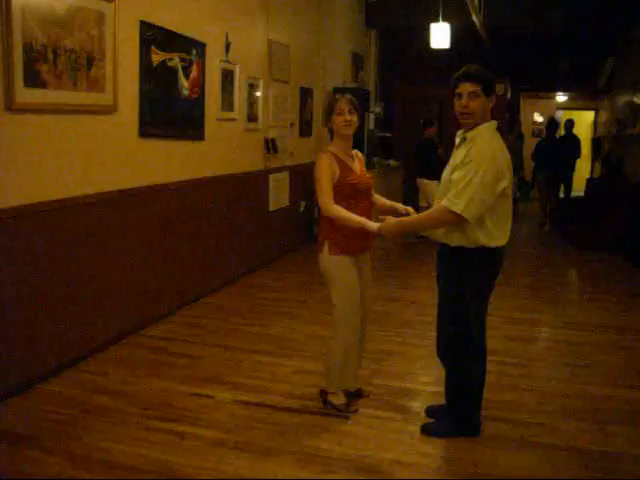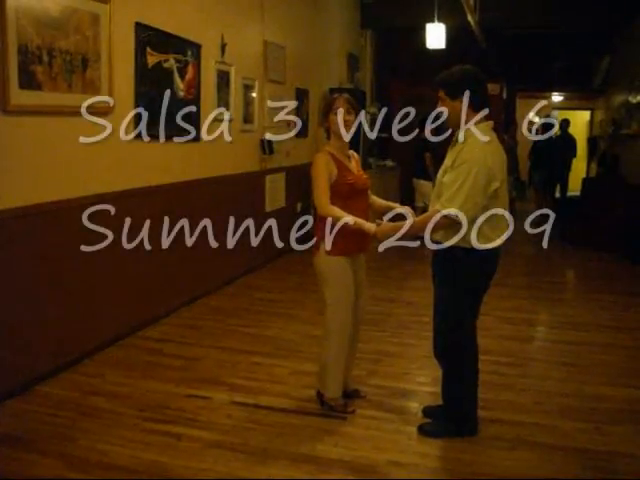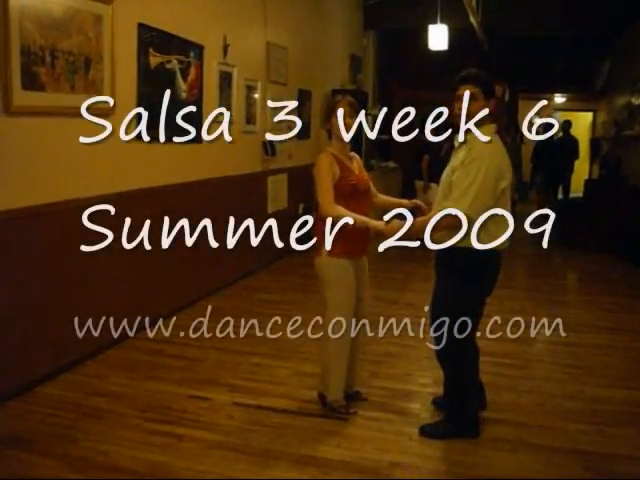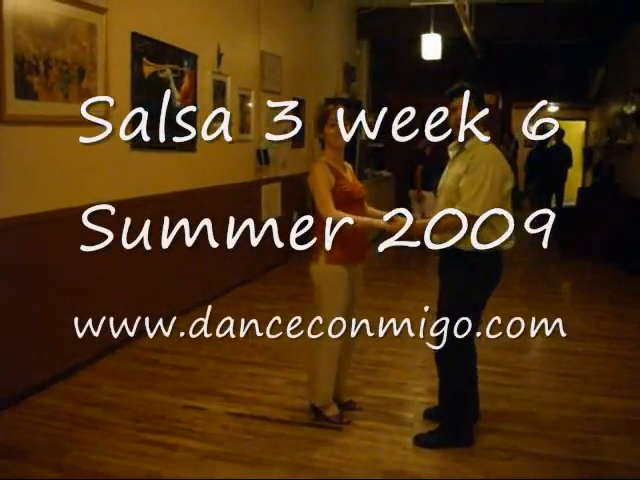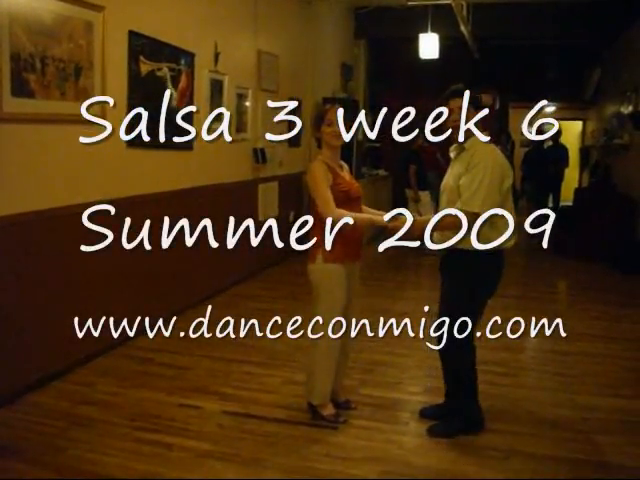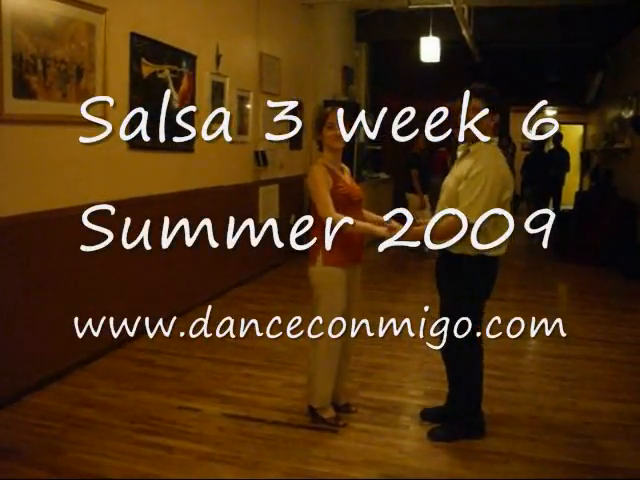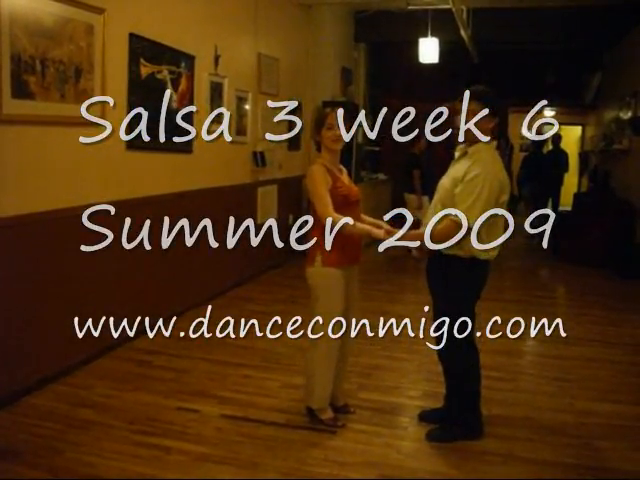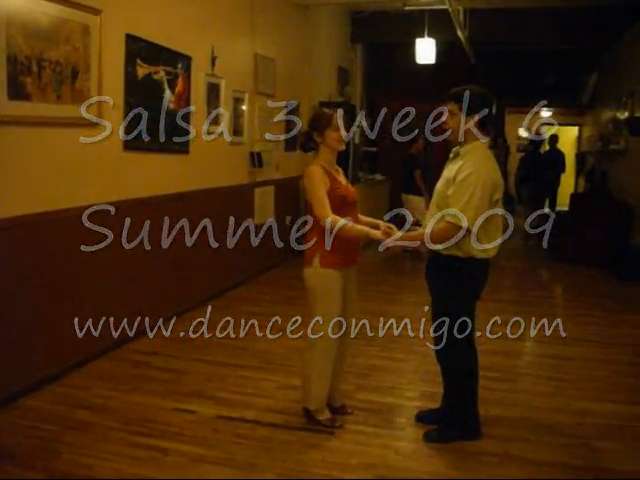
dt=0.5s
person 1, frame 1
left shoulder: (486, 151)
right shoulder: (468, 141)
left elbow: (454, 213)
left wrist: (401, 226)
right wrist: (414, 217)
left hip: (471, 258)
right hip: (459, 253)
left knee: (461, 339)
right knee: (455, 337)
left ankle: (464, 418)
right ankle: (458, 404)
person 1, frame 2
left shoulder: (477, 152)
right shoulder: (473, 141)
left elbow: (448, 216)
left wrist: (397, 229)
right wrist: (414, 222)
left hip: (466, 257)
right hip: (460, 253)
left knee: (454, 338)
right knee: (451, 335)
left ankle: (460, 419)
right ankle: (455, 405)
person 1, frame 3
left shoulder: (486, 153)
right shoulder: (469, 145)
left elbow: (457, 216)
left wrist: (408, 229)
right wrist: (425, 214)
left hip: (471, 259)
right hip: (460, 255)
left knee: (453, 337)
right knee: (451, 333)
left ankle: (463, 419)
right ankle: (469, 397)
person 1, frame 4
left shoulder: (486, 158)
right shoulder: (458, 152)
left elbow: (467, 217)
left wrist: (417, 228)
right wrist: (422, 223)
left hip: (475, 259)
right hip: (457, 256)
left knee: (452, 340)
right knee: (454, 337)
left ankle: (457, 427)
right ankle: (461, 406)
person 1, frame 5
left shoulder: (485, 157)
right shoulder: (461, 153)
left elbow: (466, 216)
left wrist: (417, 225)
right wrist: (425, 224)
left hip: (477, 259)
right hip: (460, 255)
left knee: (456, 337)
right knee: (451, 334)
left ankle: (468, 415)
right ankle: (457, 403)
person 1, frame 6
left shoulder: (488, 164)
right shoulder: (469, 154)
left elbow: (463, 223)
left wrist: (416, 233)
right wrist: (423, 230)
left hip: (471, 264)
right hip: (457, 259)
left knee: (462, 341)
right knee: (453, 339)
left ankle: (469, 419)
right ankle: (457, 406)
person 1, frame 7
left shoulder: (485, 168)
right shoulder: (465, 155)
left elbow: (458, 226)
left wrist: (409, 238)
right wrist: (423, 240)
left hip: (461, 265)
right hip: (447, 260)
left knee: (458, 343)
right knee: (448, 341)
left ankle: (467, 421)
right ankle: (454, 407)
person 1, frame 8
left shoulder: (477, 167)
right shoulder: (463, 157)
left elbow: (456, 227)
left wrist: (408, 238)
right wrist: (421, 235)
left hip: (461, 266)
right hip: (449, 262)
left knee: (456, 343)
right knee: (446, 341)
left ankle: (465, 422)
right ankle: (452, 408)
person 2, frame 1
left shoulder: (359, 156)
right shoulder: (326, 159)
left elbow: (370, 198)
right elbow: (328, 206)
left wrist: (396, 207)
right wrist: (369, 223)
left hip: (360, 248)
right hip: (336, 249)
left knee: (359, 317)
right knee: (347, 319)
left ankle: (347, 382)
right ankle: (332, 388)
person 2, frame 2
left shoulder: (354, 157)
right shoulder: (324, 159)
left elbow: (366, 198)
right elbow: (324, 207)
left wrist: (394, 207)
right wrist: (366, 226)
left hip: (355, 249)
right hip: (332, 249)
left knee: (353, 318)
right knee: (339, 320)
left ankle: (343, 381)
right ankle: (329, 390)
person 2, frame 3
left shoulder: (356, 159)
right shoulder: (326, 160)
left elbow: (372, 197)
right elbow: (328, 208)
left wrist: (405, 203)
right wrist: (374, 224)
left hip: (357, 251)
right hip: (334, 251)
left knee: (356, 319)
right knee: (339, 321)
left ankle: (347, 384)
right ankle: (331, 392)
person 2, frame 4
left shoulder: (348, 168)
right shoulder: (321, 169)
right elbow: (330, 214)
left wrist: (392, 217)
right wrist: (379, 224)
left hip: (351, 258)
right hip: (330, 258)
left knee: (346, 328)
right knee: (330, 328)
left ankle: (338, 392)
right ankle: (321, 401)
person 2, frame 5
left shoulder: (344, 166)
right shoulder: (318, 168)
right elbow: (330, 212)
left wrist: (387, 215)
right wrist: (378, 221)
left hip: (349, 256)
right hip: (328, 257)
right knee: (327, 328)
left ankle: (335, 391)
right ankle: (318, 399)
person 2, frame 6
left shoulder: (345, 170)
right shoulder: (319, 171)
right elbow: (330, 216)
left wrist: (385, 221)
right wrist: (374, 230)
left hip: (350, 259)
right hip: (328, 260)
left knee: (343, 329)
right knee: (327, 331)
left ankle: (336, 394)
right ankle: (319, 403)
person 2, frame 7
left shoulder: (342, 170)
right shoulder: (317, 171)
right elbow: (329, 217)
left wrist: (380, 224)
right wrist: (371, 232)
left hip: (347, 260)
right hip: (326, 261)
left knee: (343, 330)
right knee: (326, 332)
left ankle: (335, 395)
right ankle: (317, 403)
person 2, frame 8
left shoulder: (338, 171)
right shoulder: (315, 172)
right elbow: (327, 219)
left wrist: (377, 222)
right wrist: (369, 233)
left hip: (344, 261)
right hip: (323, 261)
left knee: (340, 331)
right knee: (323, 333)
left ankle: (332, 396)
right ankle: (314, 404)
